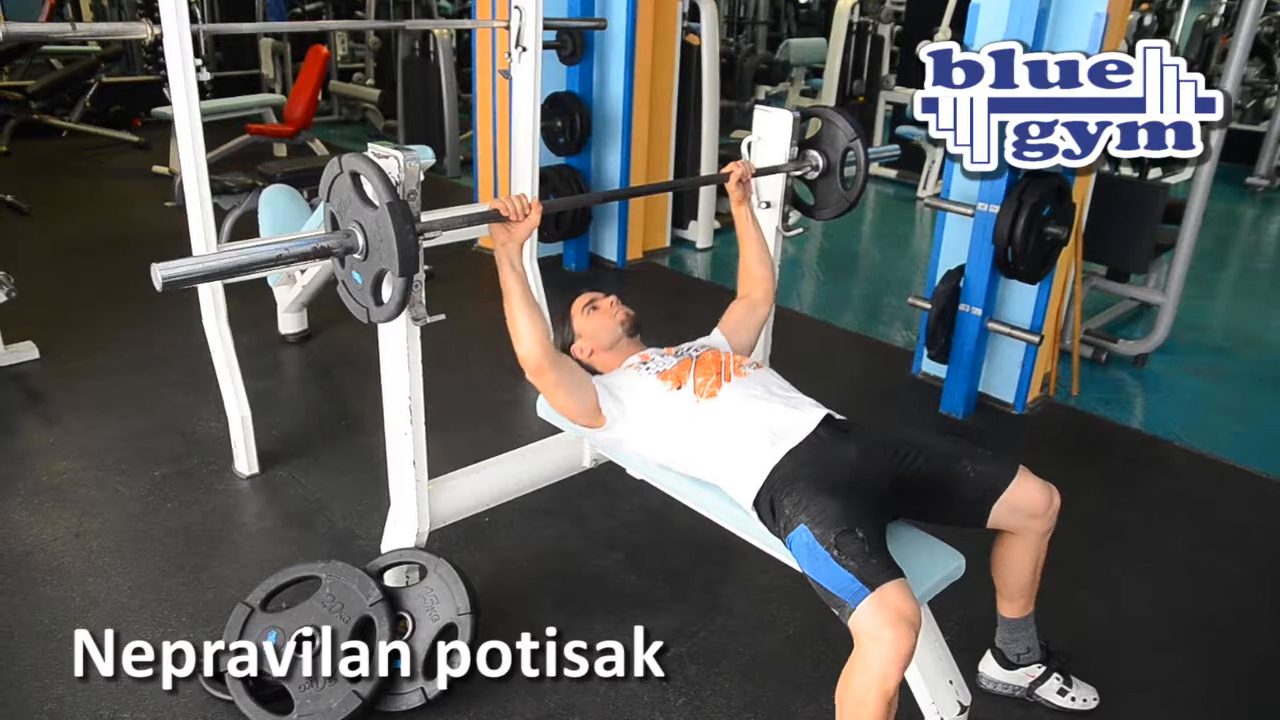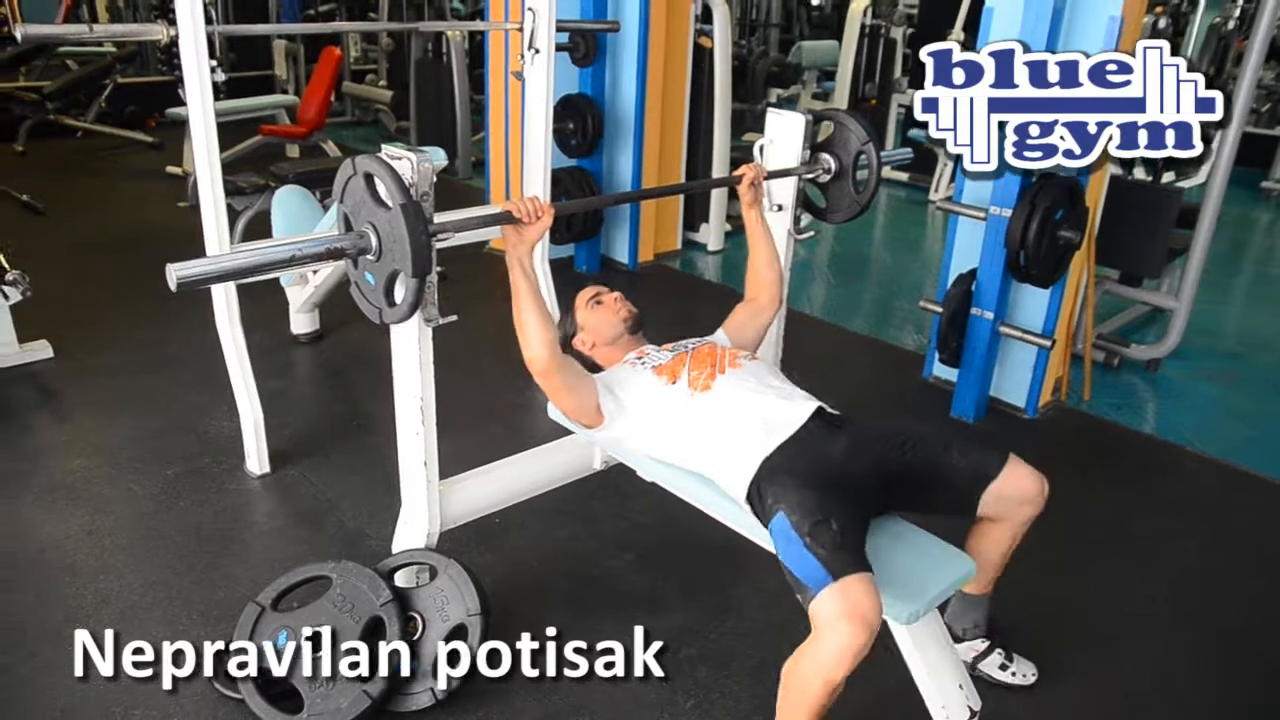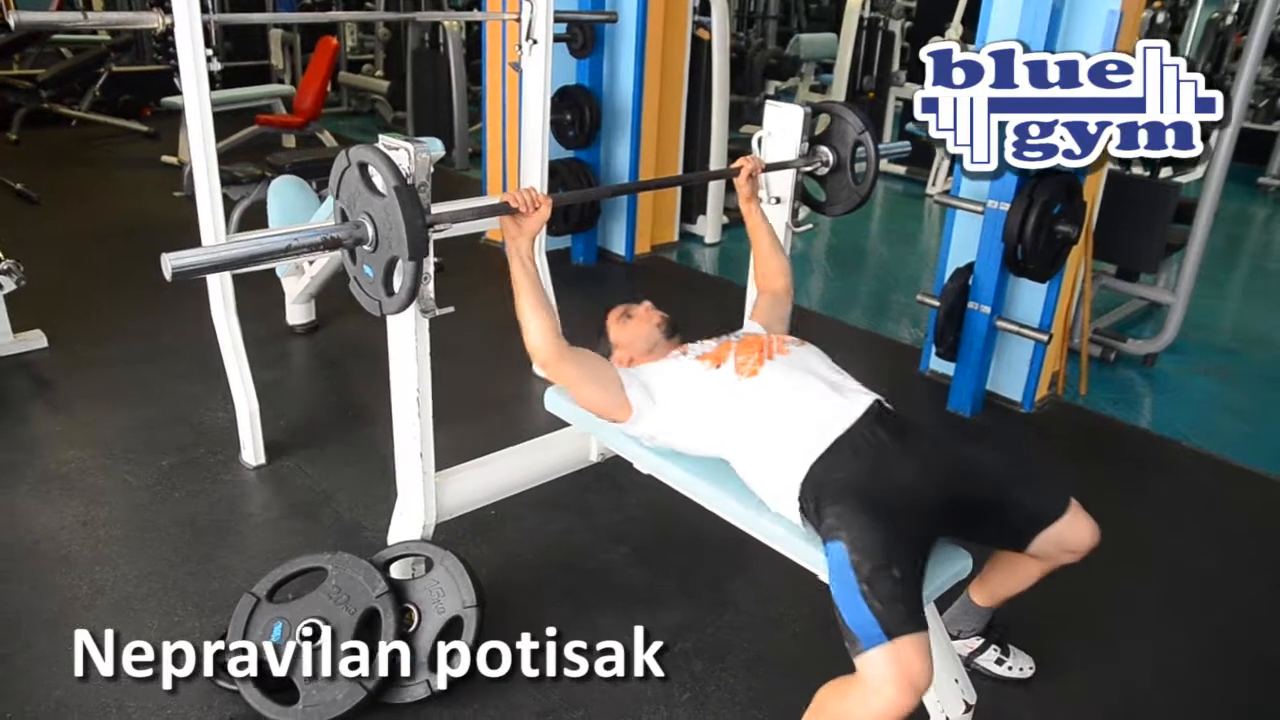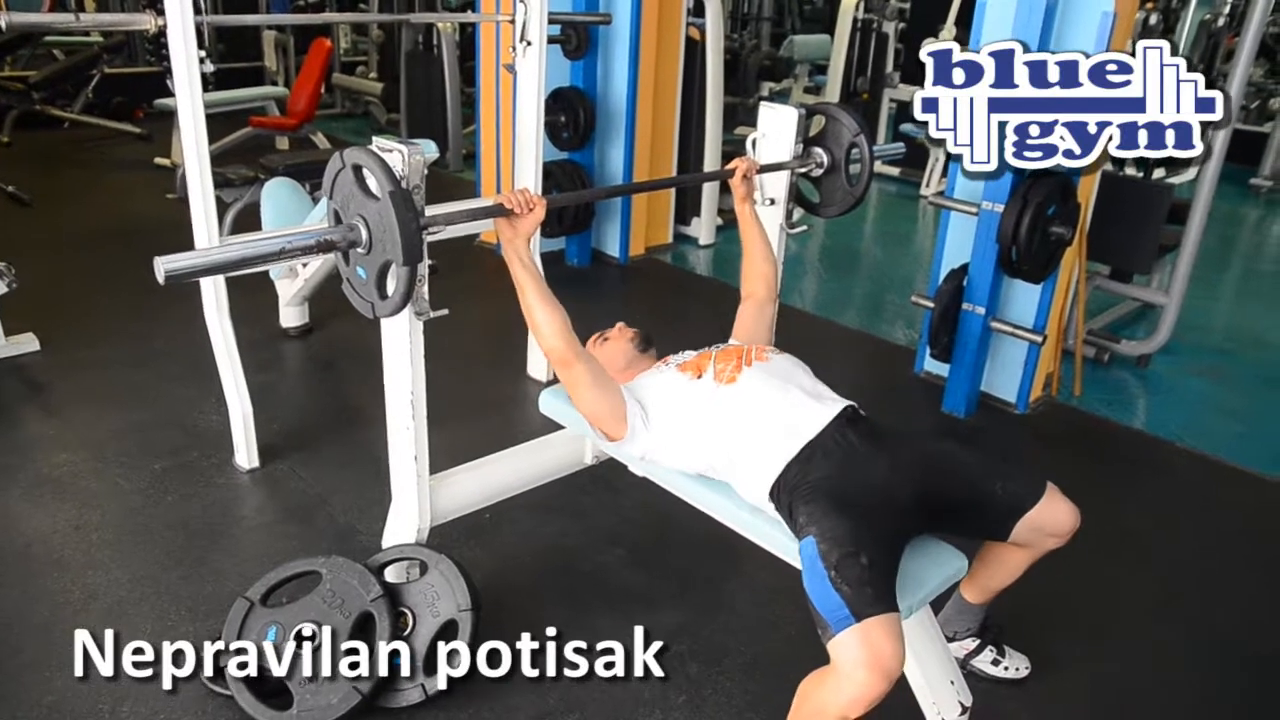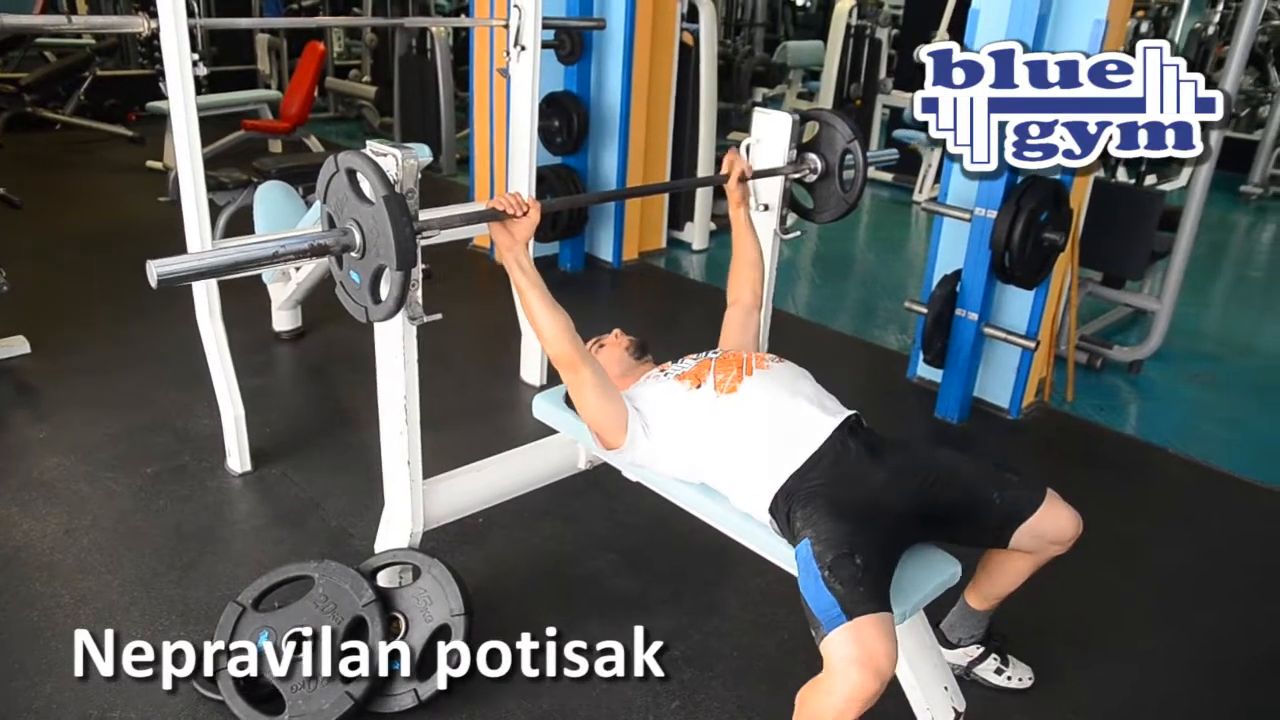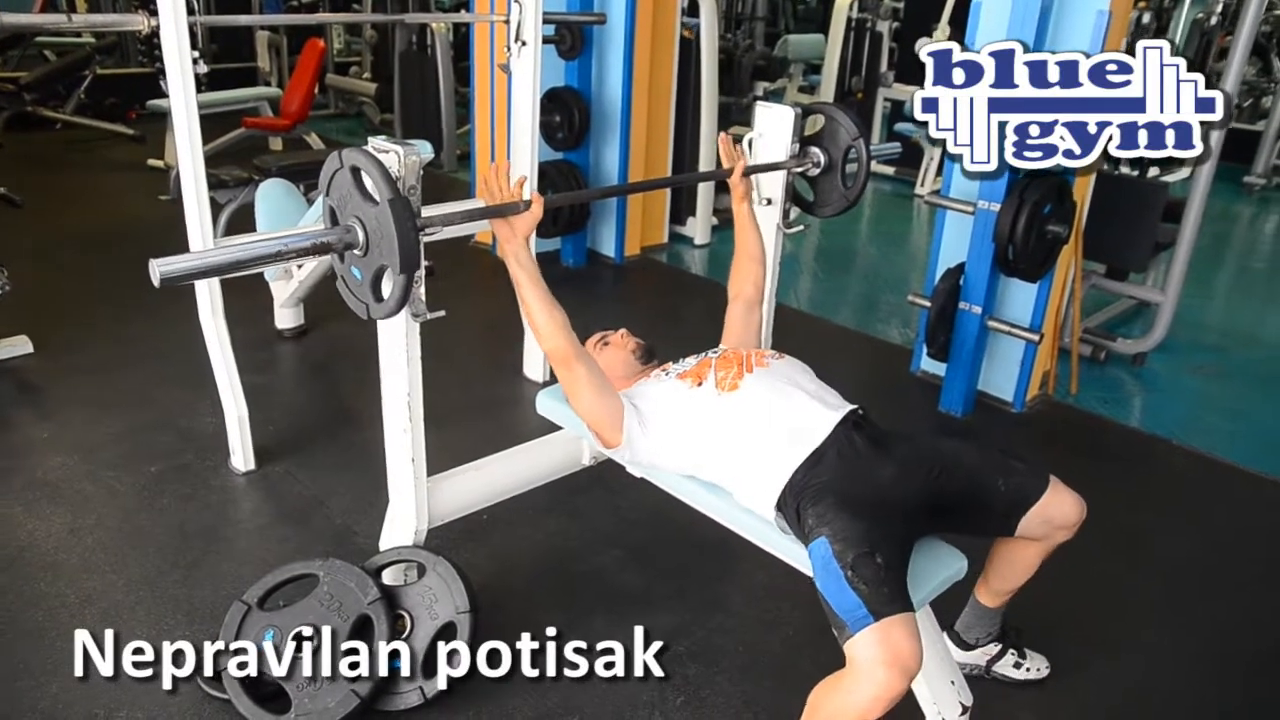
dt=0.5s
person 1, frame 1
left shoulder: (698, 350)
right shoulder: (607, 400)
left elbow: (758, 296)
right elbow: (539, 363)
left wrist: (740, 204)
right wrist: (508, 251)
left hip: (843, 438)
right hip: (791, 481)
left knee: (1037, 502)
right knee: (891, 628)
left ankle: (1015, 658)
person 1, frame 2
left shoulder: (702, 344)
right shoulder: (607, 395)
left elbow: (765, 296)
right elbow: (543, 362)
left wrist: (750, 207)
right wrist: (519, 252)
left hip: (839, 433)
right hip: (782, 473)
left knee: (1024, 490)
right knee: (849, 626)
left ankle: (963, 630)
person 1, frame 3
left shoulder: (738, 342)
right shoulder: (644, 391)
left elbow: (778, 287)
right elbow: (549, 354)
left wrist: (749, 200)
right wrist: (520, 245)
left hip: (899, 439)
right hip: (837, 477)
left knee: (1074, 534)
left ankle: (964, 627)
person 1, frame 4
left shoulder: (717, 358)
right shoulder: (632, 410)
left elbow: (761, 291)
right elbow: (563, 353)
left wrist: (743, 202)
right wrist: (515, 245)
left hip: (871, 442)
right hip: (813, 480)
left knee: (1055, 520)
right knee: (869, 669)
left ankle: (958, 628)
person 1, frame 5
left shoulder: (716, 361)
right shoulder: (630, 422)
left elbow: (745, 298)
right elbow: (565, 356)
left wrist: (739, 206)
right wrist: (513, 252)
left hip: (868, 449)
right hip: (810, 490)
left knee: (1057, 526)
right knee: (861, 670)
left ankle: (961, 637)
person 1, frame 6
left shoulder: (716, 360)
right shoulder: (630, 416)
left elbow: (746, 293)
right elbow: (563, 355)
left wrist: (740, 195)
right wrist: (514, 246)
left hip: (875, 443)
right hip: (817, 485)
left knee: (1061, 512)
right knee: (887, 668)
left ankle: (975, 637)
